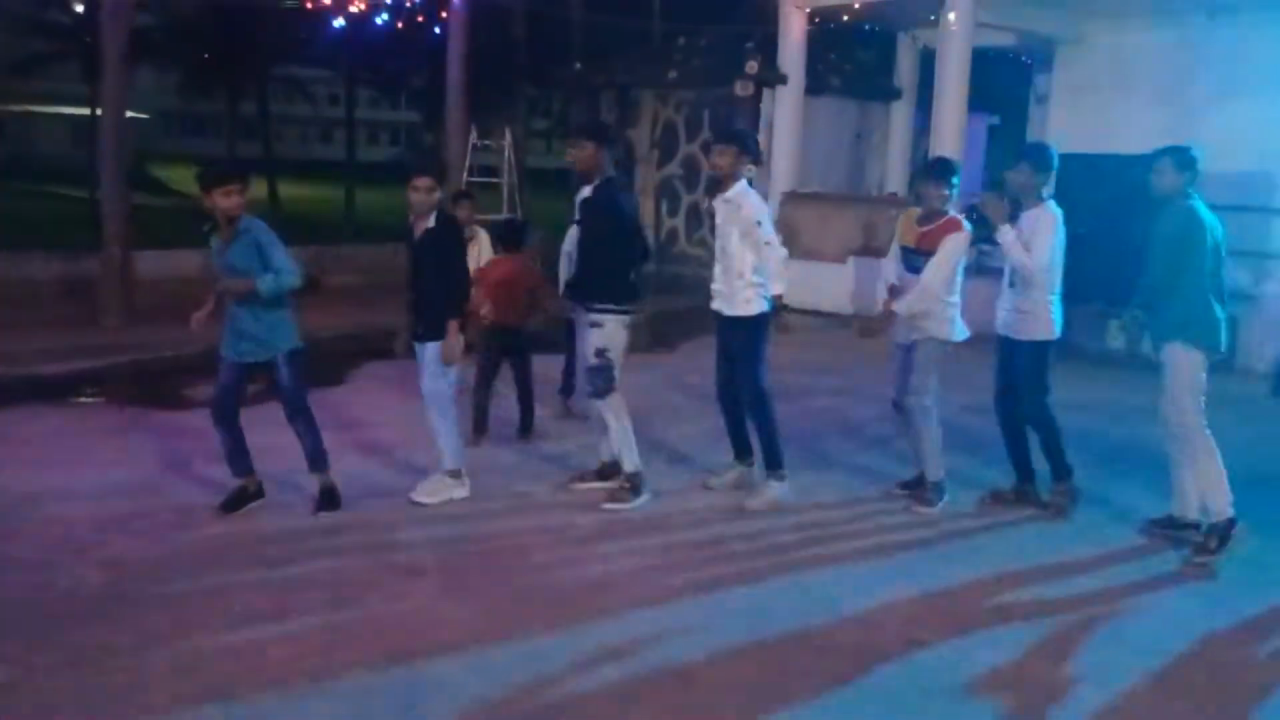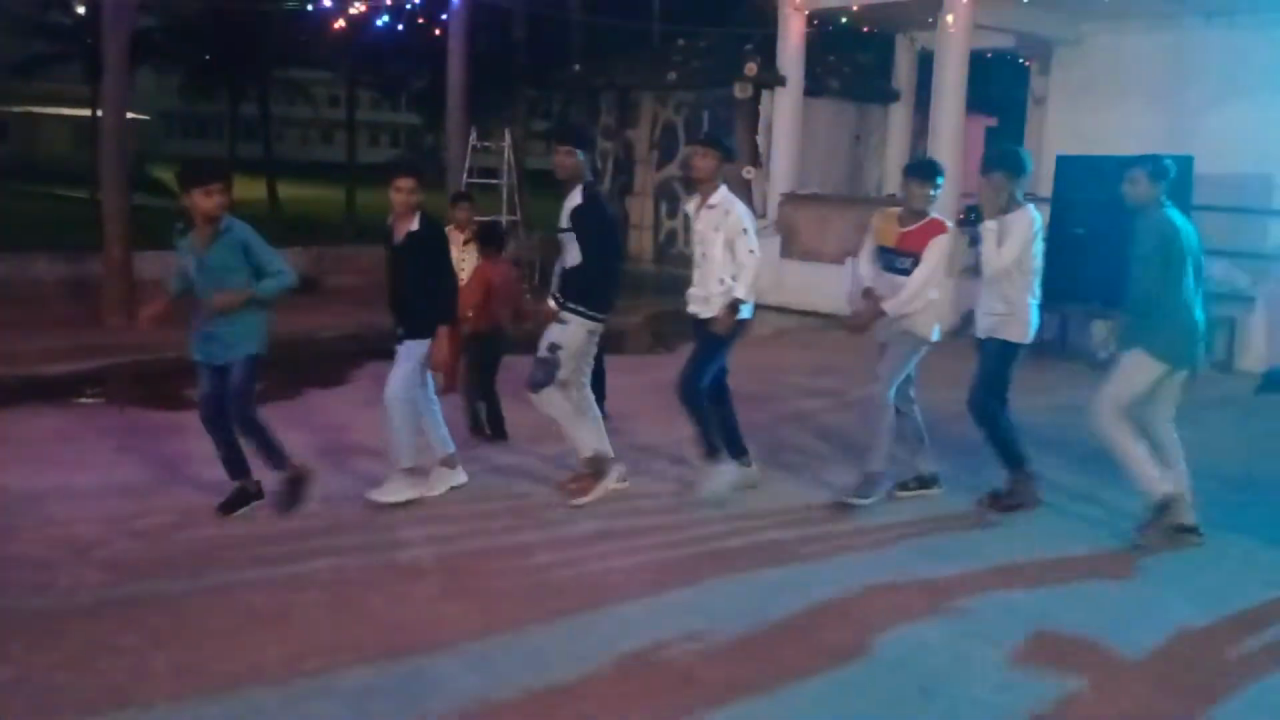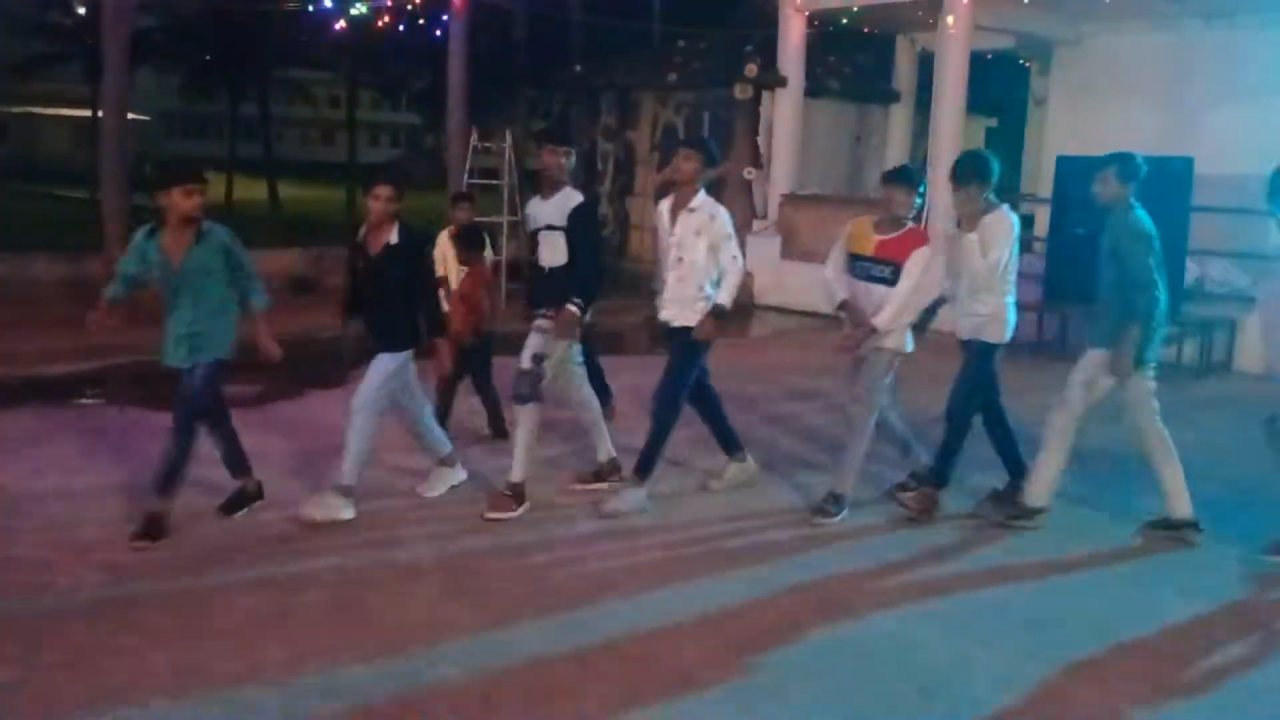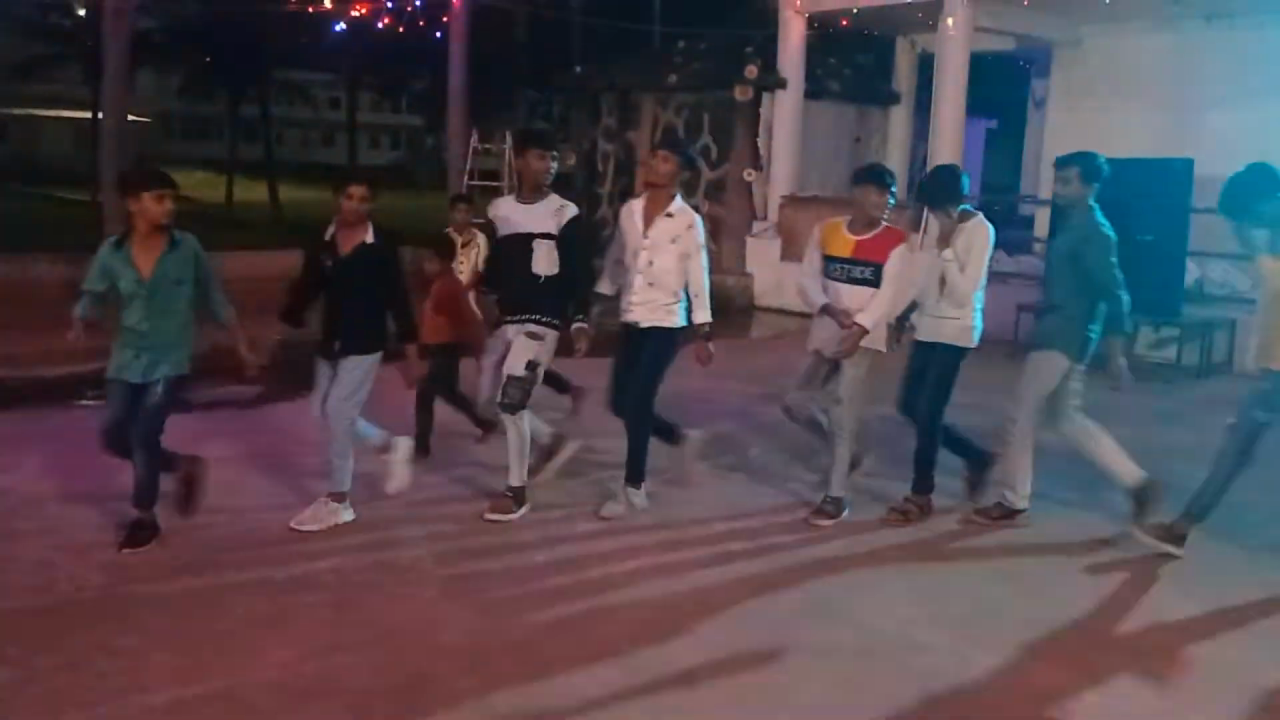
dt=0.2s
person 1, frame 1
left shoulder: (1177, 216)
right shoulder: (1202, 215)
left elbow: (1158, 276)
right elbow: (1214, 279)
left wrist: (1137, 308)
left hip: (1185, 330)
right hip: (1191, 329)
left knee: (1187, 424)
right knee: (1180, 422)
left ankle: (1221, 516)
right ankle: (1185, 513)
person 1, frame 2
left shoulder: (1151, 224)
right shoulder: (1179, 223)
left elbow: (1146, 290)
right elbow: (1193, 285)
left wrist: (1123, 329)
right wrist: (1194, 340)
left hip: (1158, 337)
right hip: (1183, 338)
left knee: (1107, 412)
right knee: (1157, 425)
left ankle: (1163, 493)
right ankle: (1181, 518)
person 1, frame 3
left shoulder: (1128, 226)
right shoulder: (1134, 221)
left elbow: (1147, 289)
left wrist: (1126, 345)
left hip: (1118, 339)
right hip: (1136, 339)
left knee: (1063, 414)
right knee: (1146, 424)
left ankle: (1033, 502)
right ankle: (1181, 514)
person 1, frame 4
left shoulder: (1091, 231)
right shoulder: (1075, 224)
left elbow: (1115, 294)
left wrist: (1115, 354)
left hip: (1063, 337)
right hip: (1063, 332)
left knee: (1023, 415)
right knee: (1066, 418)
left ankle: (1012, 502)
right ankle: (1138, 482)
person 2, frame 1
left shoulder: (257, 232)
right shoulder: (216, 240)
left elbow: (290, 279)
left wrist: (243, 286)
right wrist: (211, 306)
left hip: (276, 338)
right hip: (236, 341)
left knee: (296, 409)
right knee: (222, 410)
left ankle: (325, 482)
right ankle: (249, 483)
person 2, frame 2
left shoulder: (240, 233)
right shoulder: (187, 241)
left elbow: (285, 276)
left wrist: (239, 297)
right wrist: (161, 304)
left hip: (243, 340)
right hip: (208, 342)
left knee: (240, 414)
right knee: (211, 414)
left ankle: (291, 472)
right ankle: (245, 484)
person 2, frame 3
left shoulder: (220, 238)
right shoulder: (145, 240)
left elbow: (251, 285)
right elbow: (125, 279)
left wrist: (263, 332)
right wrist: (105, 308)
left hip: (214, 344)
right hip: (180, 344)
left knee: (183, 420)
right knee: (213, 417)
left ankle: (159, 511)
right ankle: (248, 484)
person 2, frame 4
left shoulder: (187, 248)
right shoulder: (111, 253)
left elbow: (213, 298)
right elbow: (93, 297)
left wrist: (241, 345)
right wrist: (79, 323)
left hip: (169, 358)
right hip: (128, 357)
left knee: (143, 435)
right knee: (113, 436)
left ankle: (144, 518)
right ankle: (184, 468)
